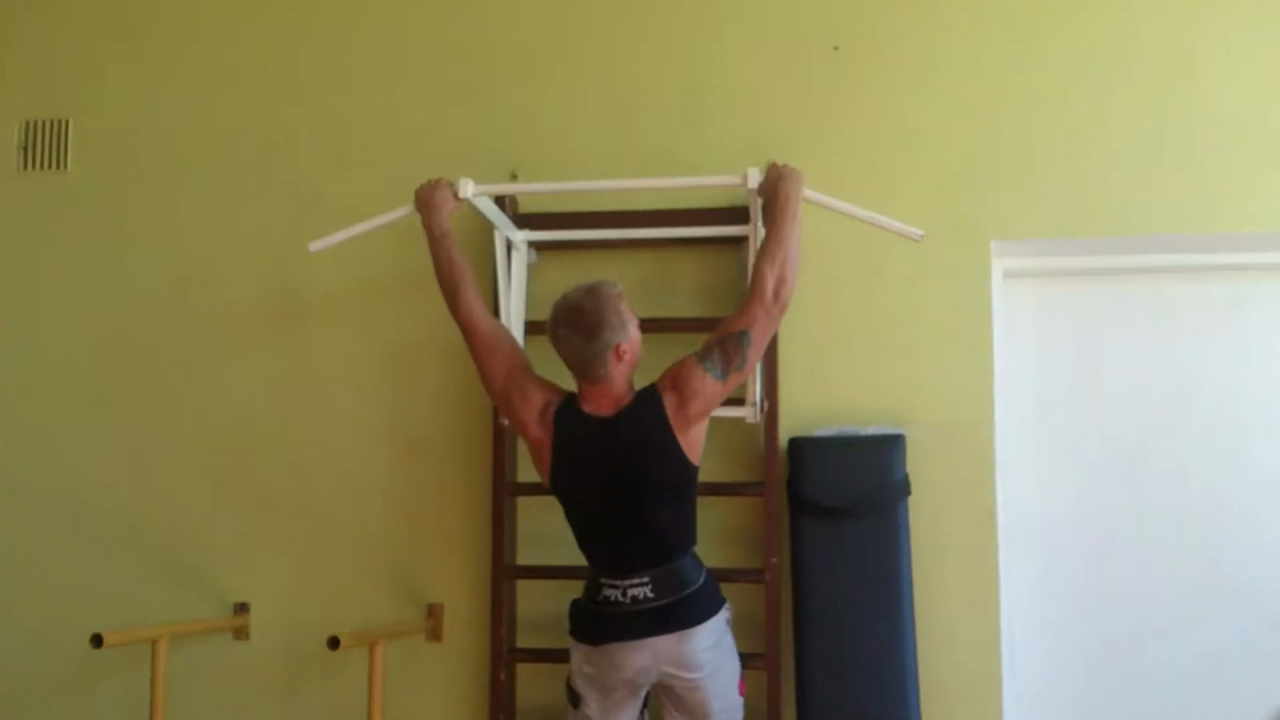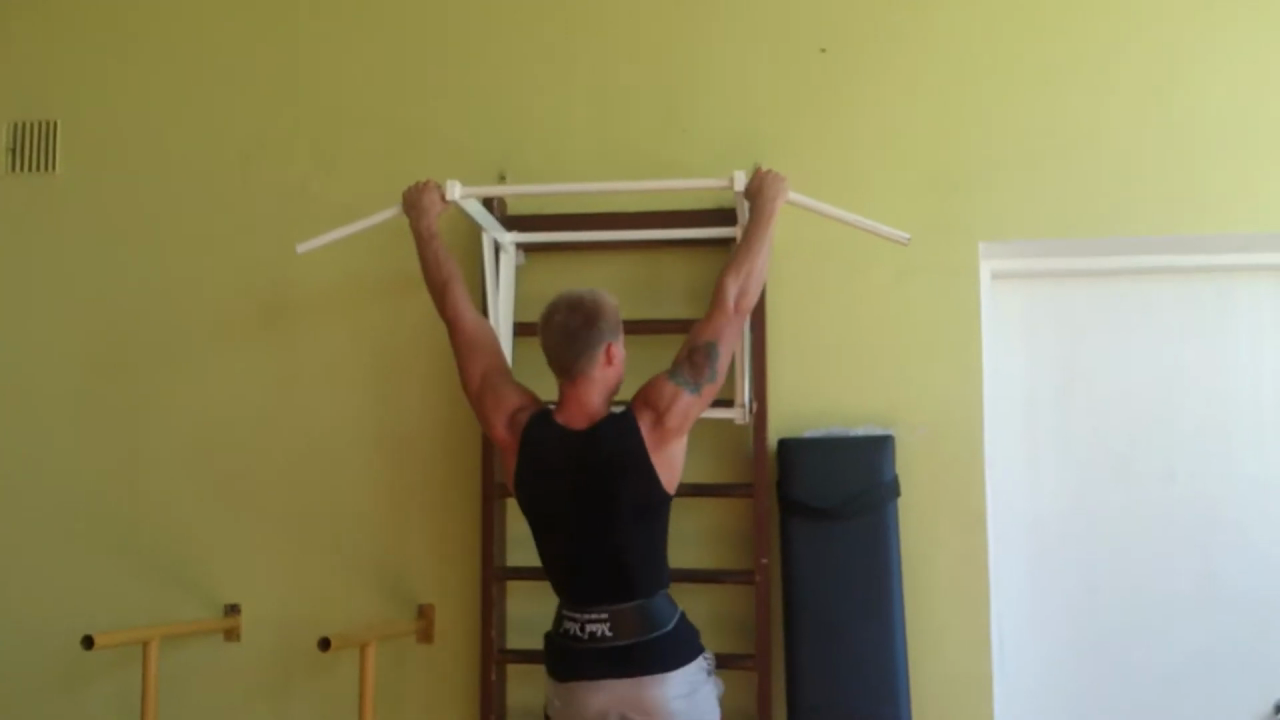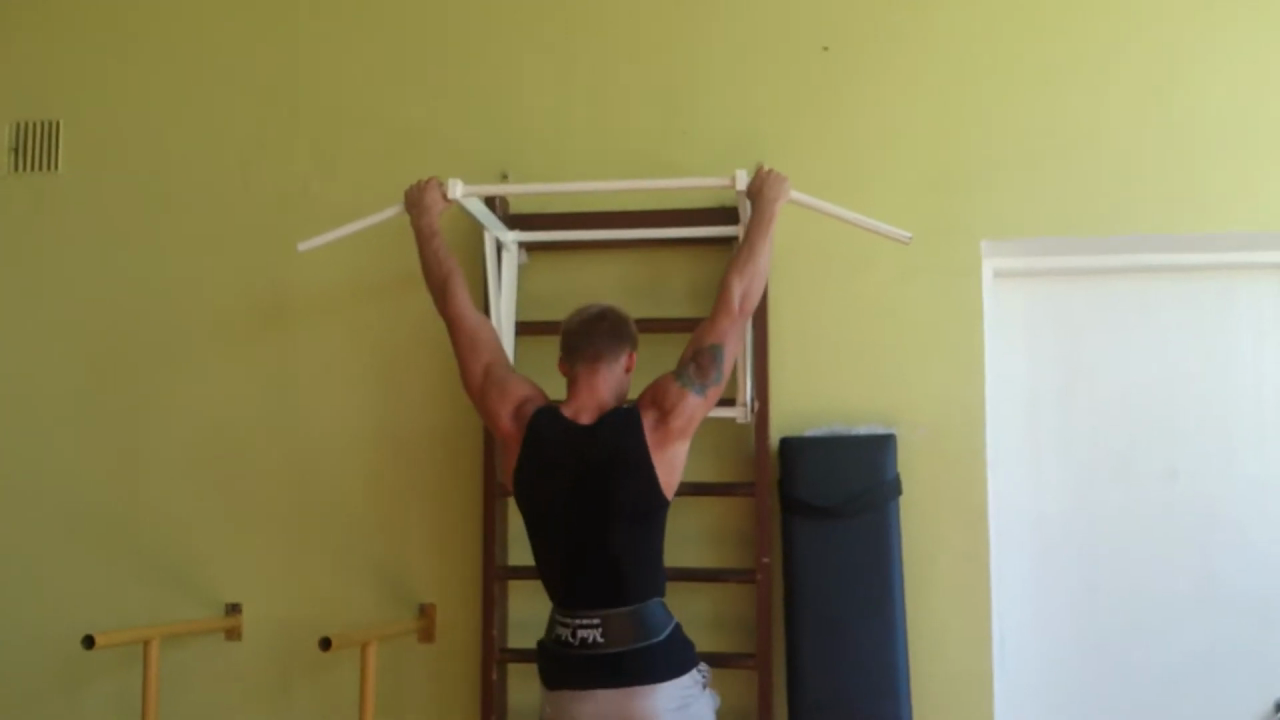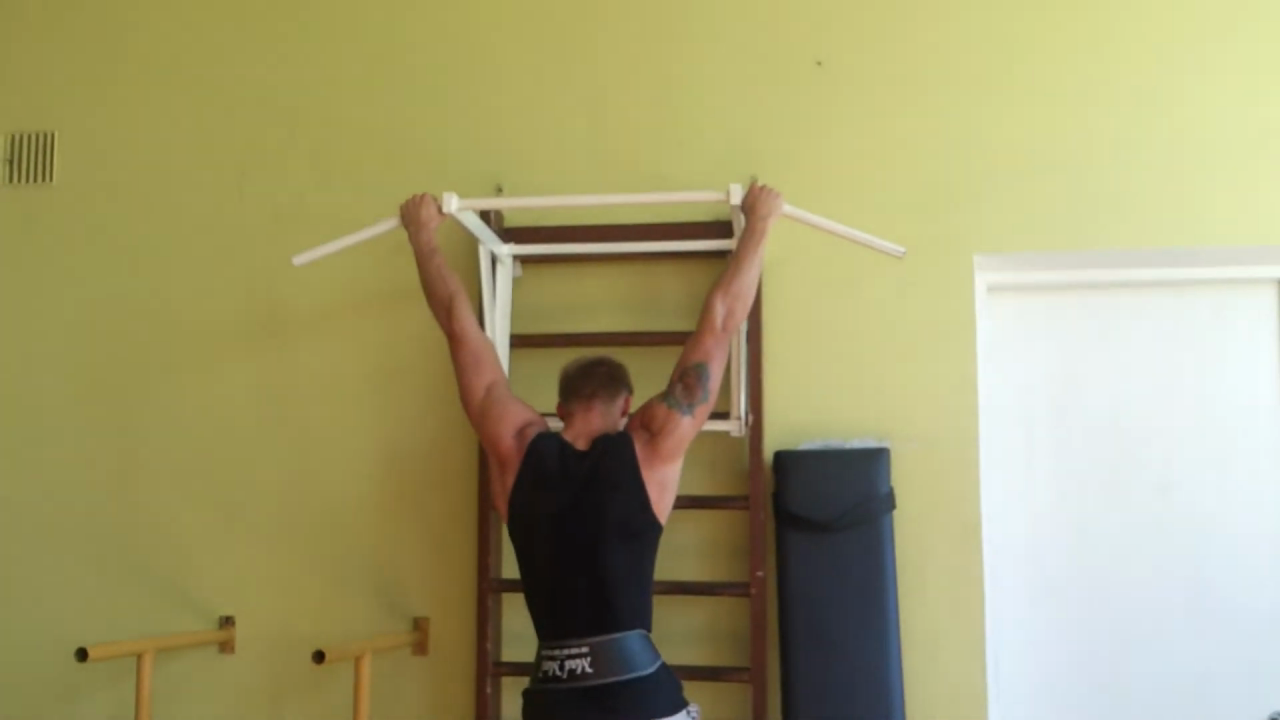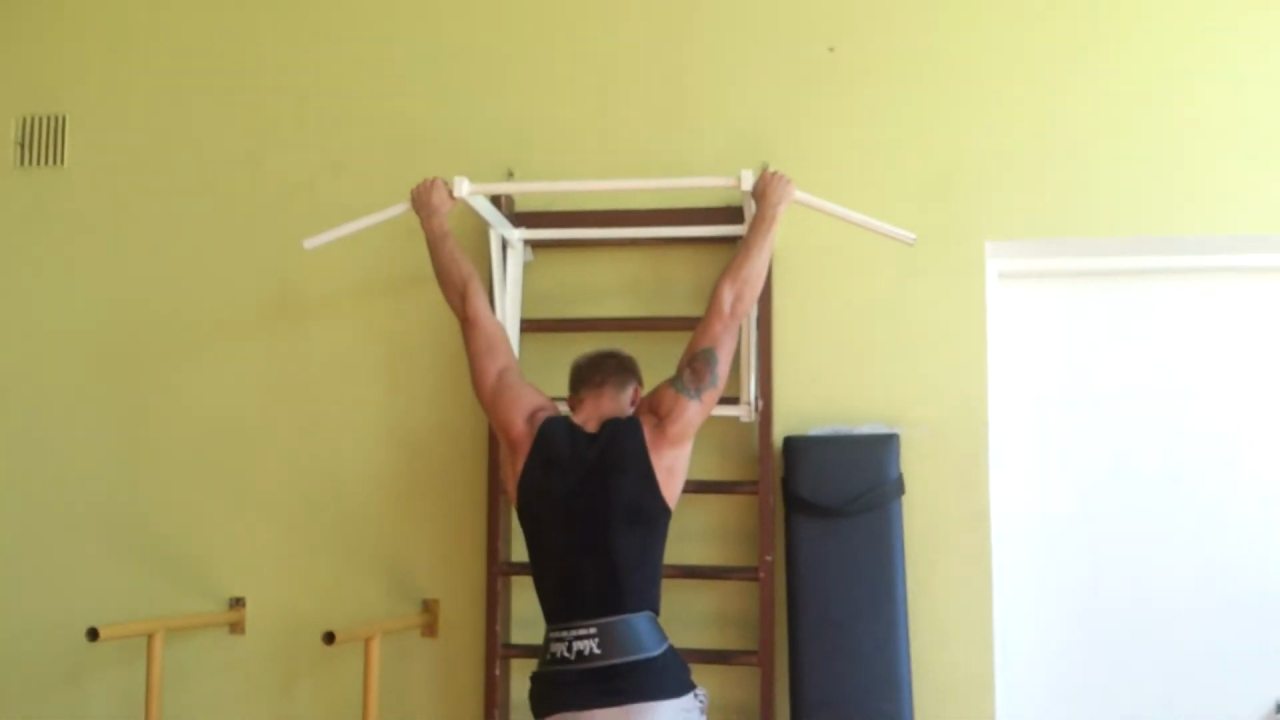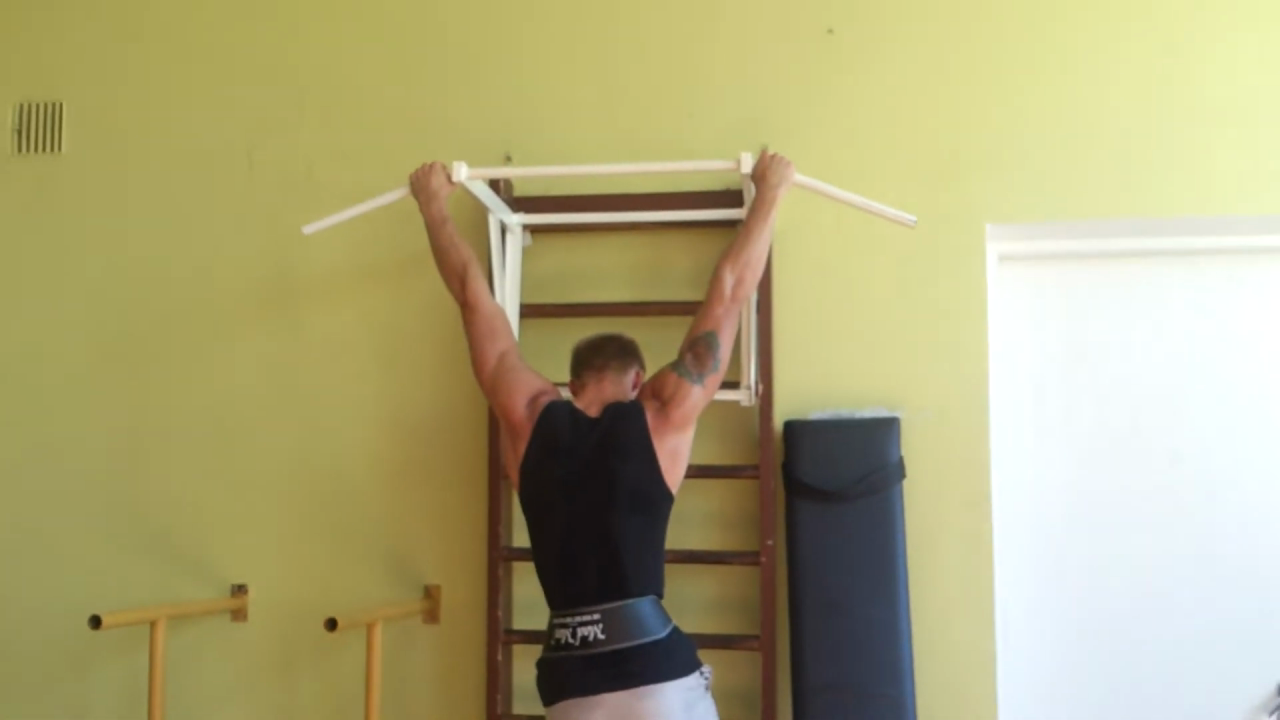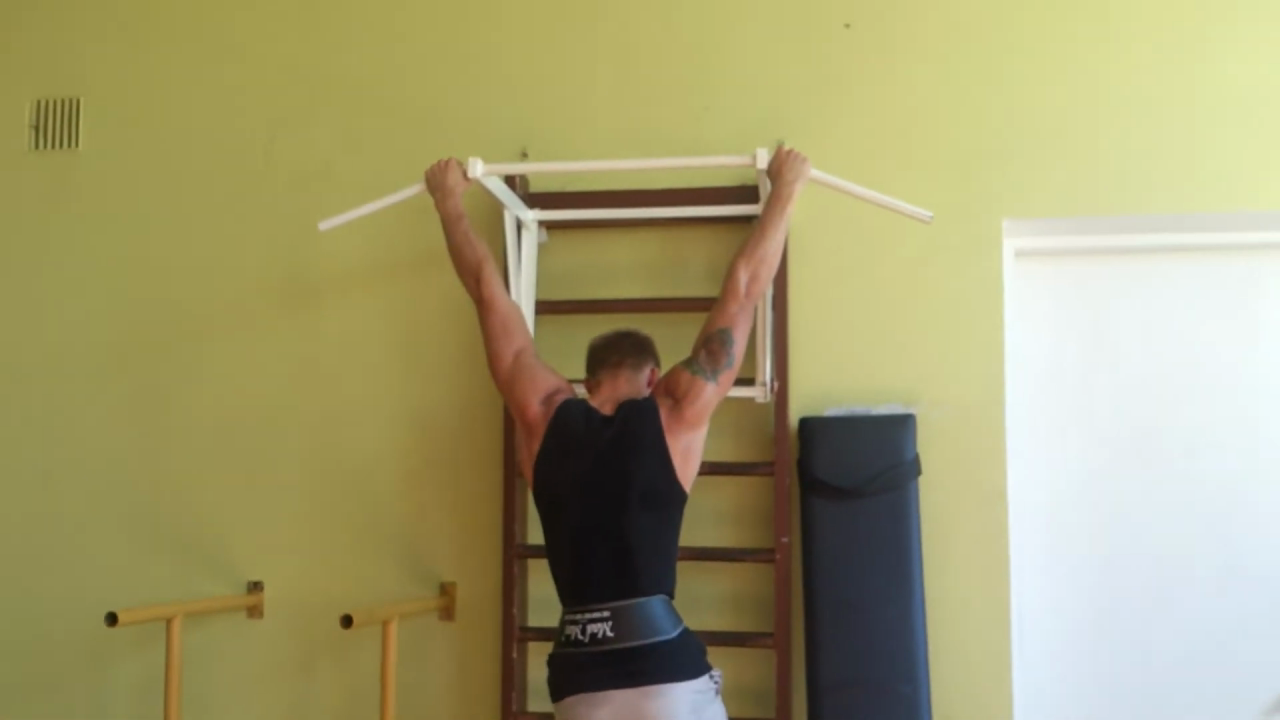
dt=0.5s
person 1, frame 1
left shoulder: (543, 422)
right shoulder: (676, 408)
left elbow: (471, 314)
right elbow: (770, 297)
left wrist: (436, 222)
right wrist: (783, 196)
left hip: (605, 631)
right hip: (689, 623)
person 1, frame 2
left shoulder: (517, 431)
right shoulder: (655, 425)
left elbow: (460, 315)
right elbow: (732, 305)
left wrist: (424, 223)
right wrist: (764, 207)
left hip: (575, 668)
right hip: (660, 662)
person 1, frame 3
left shoulder: (519, 425)
right shoulder: (660, 425)
left elbow: (458, 308)
right elbow: (735, 305)
left wrist: (425, 219)
right wrist: (766, 206)
person 1, frame 4
left shoulder: (517, 451)
right shoulder: (651, 450)
left elbow: (461, 326)
right elbow: (719, 322)
left wrist: (423, 235)
right wrist: (758, 223)
person 1, frame 5
left shoulder: (527, 436)
right shoulder: (660, 435)
left elbow: (474, 311)
right elbow: (727, 309)
left wrist: (434, 221)
right wrist: (769, 208)
person 1, frame 6
left shoulder: (529, 419)
right shoulder: (662, 416)
left elbow: (473, 294)
right elbow: (728, 292)
left wrist: (432, 205)
right wrist: (769, 192)
person 1, frame 7
left shoulder: (543, 415)
right shoulder: (675, 414)
left elbow: (488, 292)
right elbow: (742, 291)
left wrist: (449, 200)
right wrist: (784, 188)
